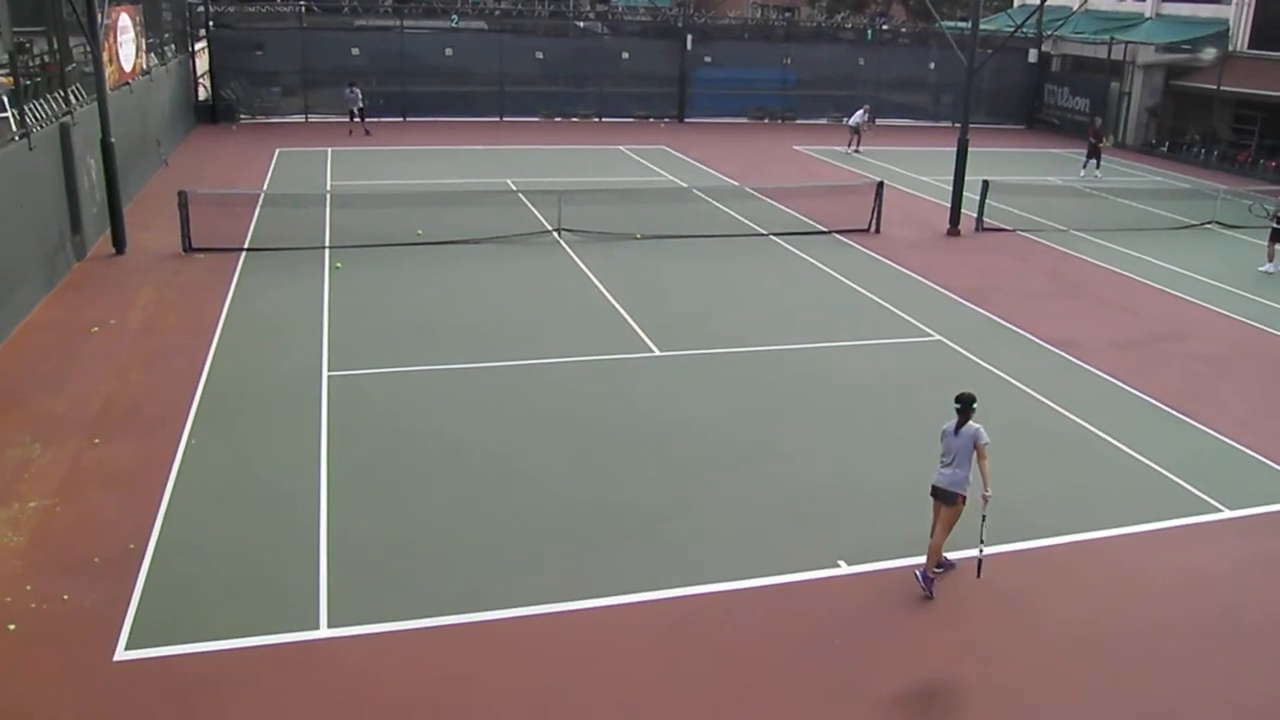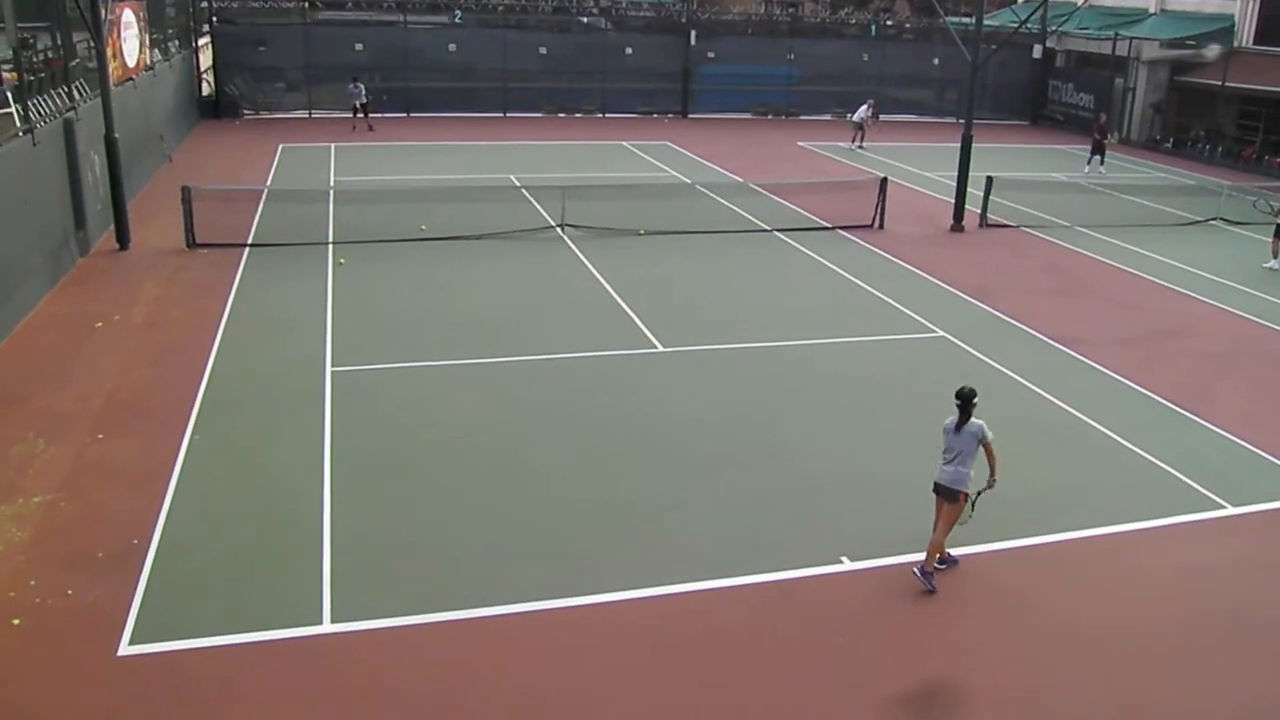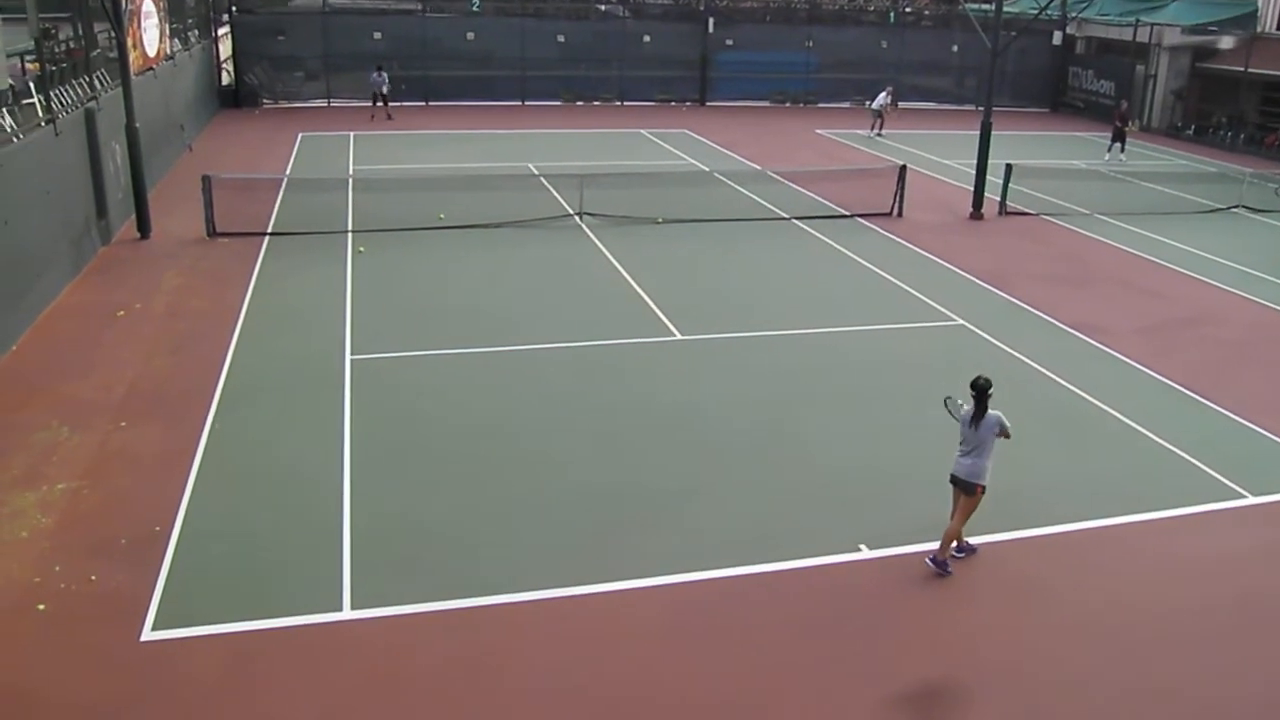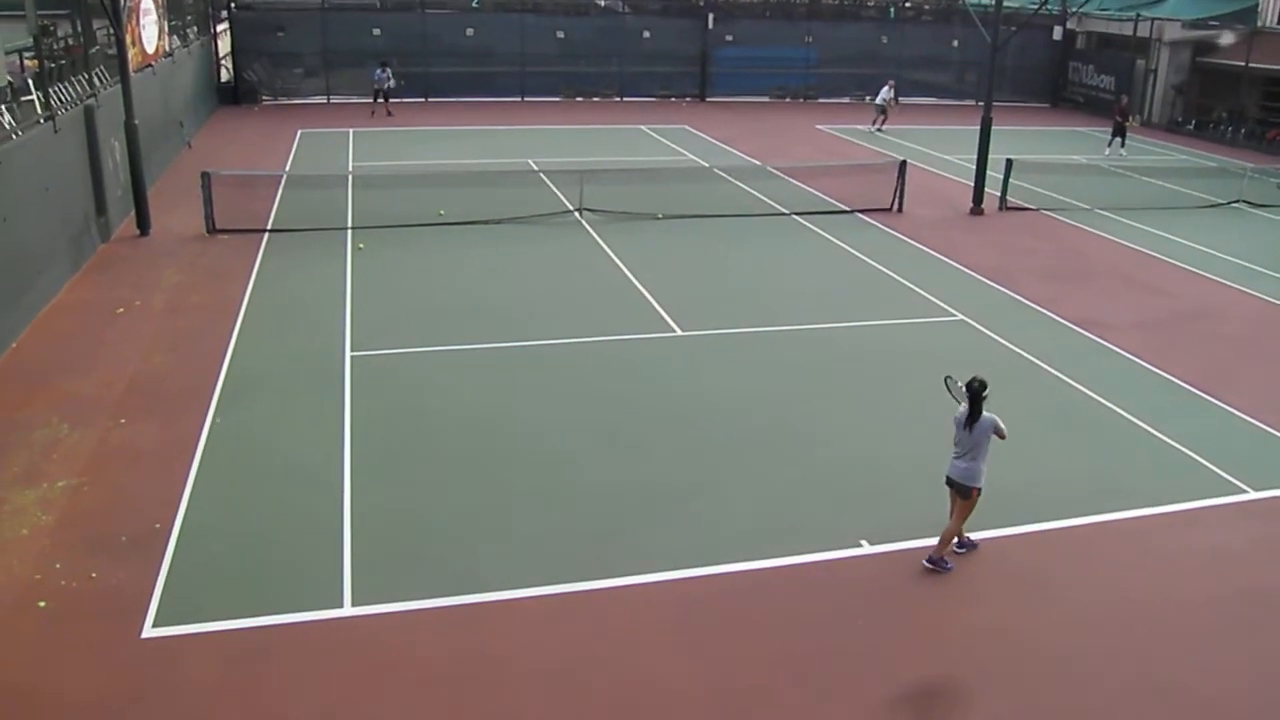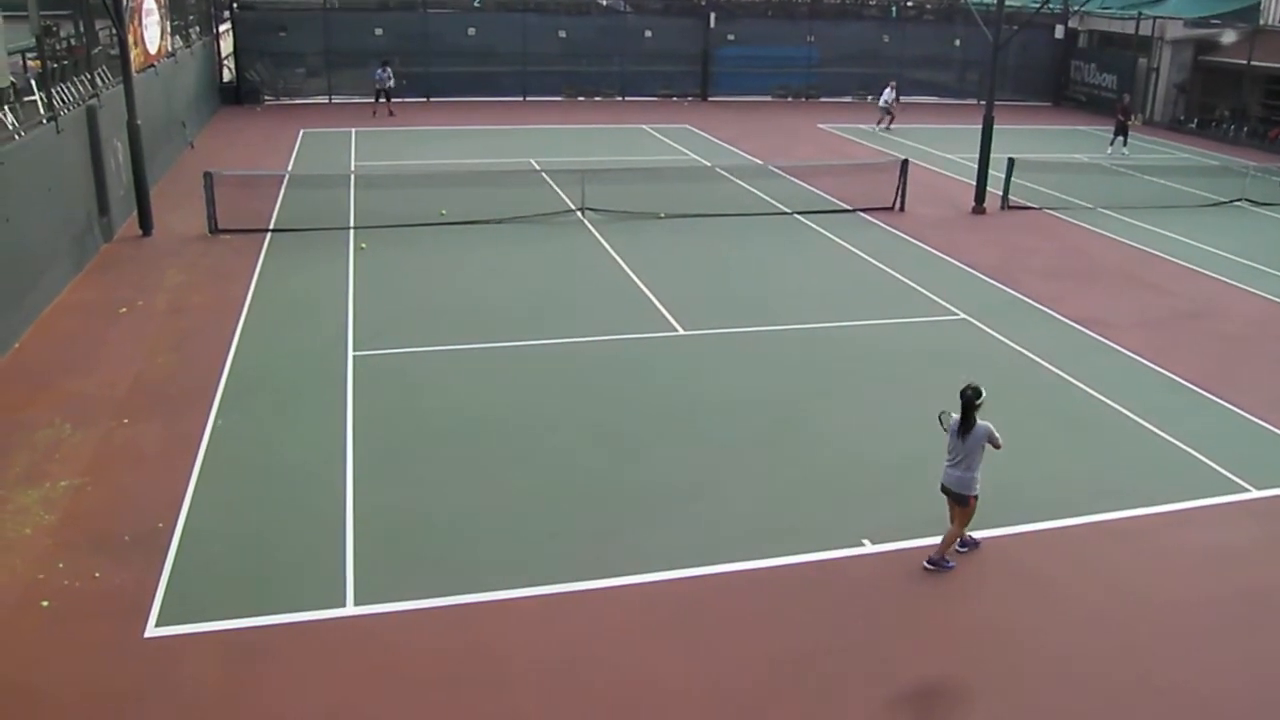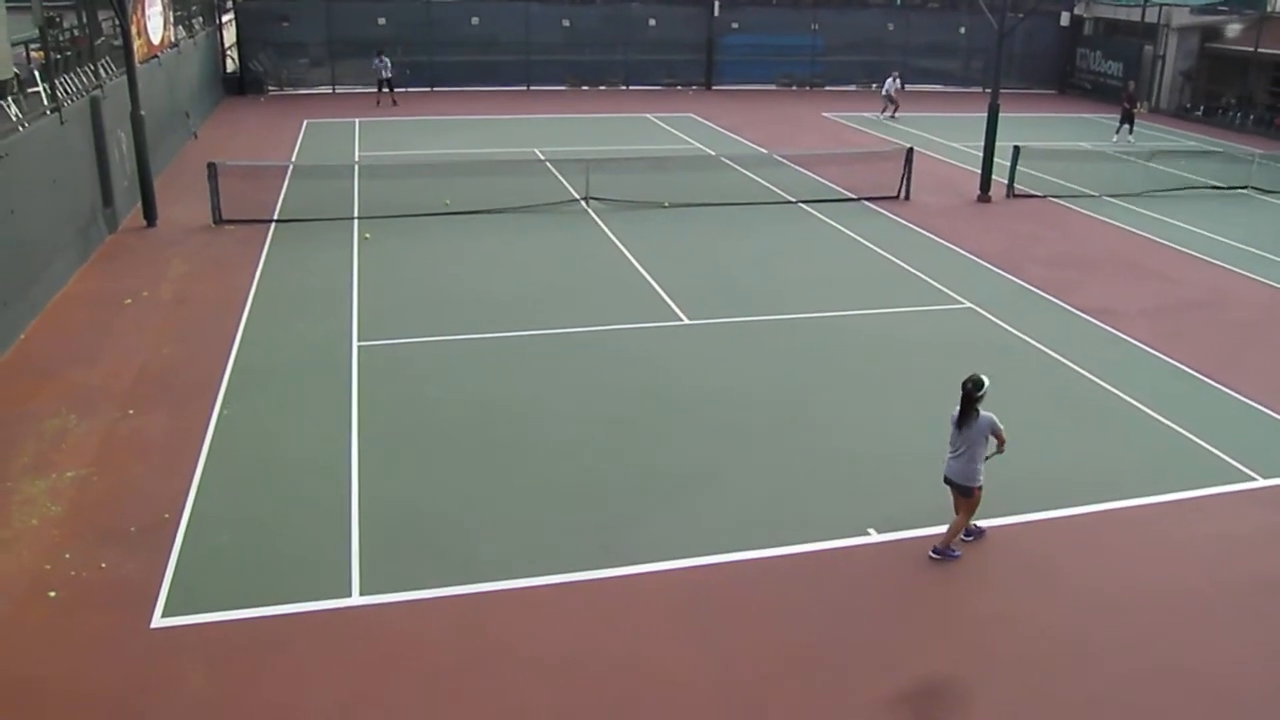
dt=0.3s
person 1, frame 1
left shoulder: (946, 428)
right shoulder: (976, 430)
right elbow: (982, 459)
right wrist: (986, 487)
left hip: (939, 482)
right hip: (956, 487)
left knee: (937, 526)
right knee: (941, 531)
left ankle: (938, 560)
right ankle: (927, 572)
person 1, frame 2
left shoulder: (948, 424)
right shoulder: (978, 427)
right elbow: (991, 456)
right wrist: (992, 476)
left hip: (941, 479)
right hip: (958, 484)
left knee: (939, 523)
right knee: (943, 527)
left ankle: (942, 556)
right ankle: (926, 567)
person 1, frame 3
left shoulder: (964, 414)
right shoulder: (996, 417)
right elbow: (1007, 435)
left hip: (958, 470)
right hip: (975, 476)
left knee: (957, 513)
right knee: (959, 519)
left ankle: (960, 545)
right ankle: (939, 556)
person 1, frame 4
left shoulder: (960, 415)
right shoulder: (990, 420)
right elbow: (1003, 436)
left hip: (953, 472)
right hip: (971, 479)
left knee: (956, 513)
right knee: (958, 519)
left ankle: (962, 541)
right ankle: (935, 556)
person 1, frame 5
left shoulder: (954, 422)
right shoulder: (984, 428)
right elbow: (998, 445)
left hip: (948, 480)
right hip: (966, 486)
left knee: (956, 517)
right knee: (960, 524)
left ankle: (964, 540)
right ankle: (936, 557)
person 1, frame 6
left shoulder: (957, 414)
right shoulder: (988, 419)
right elbow: (1002, 440)
right wrist: (999, 447)
left hip: (950, 471)
right hip: (969, 477)
left knee: (960, 507)
right knee: (966, 514)
left ankle: (969, 530)
right ankle: (940, 547)
